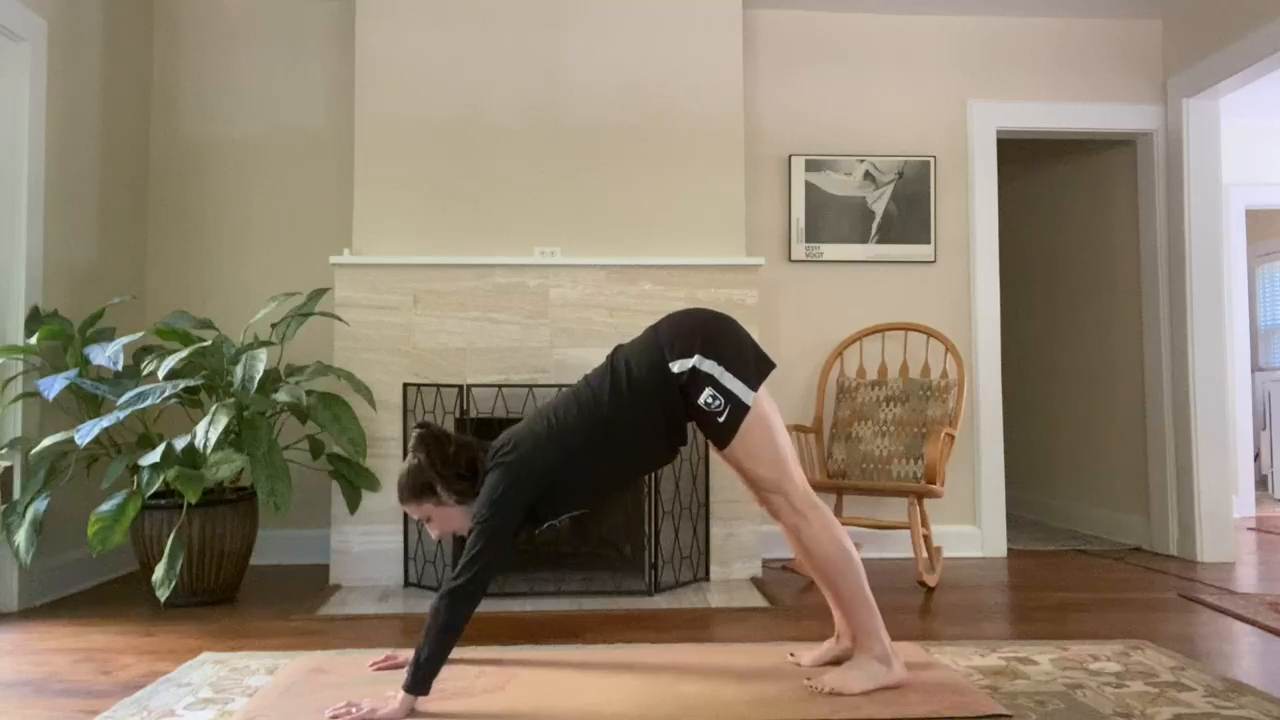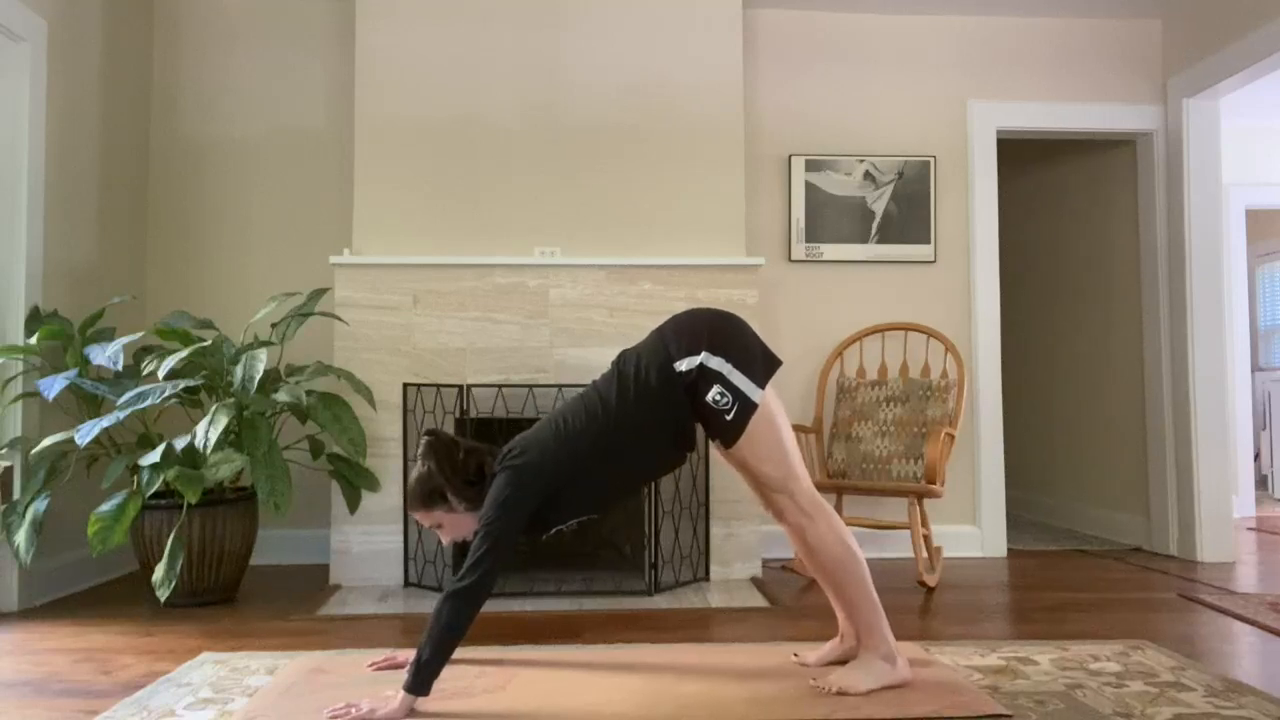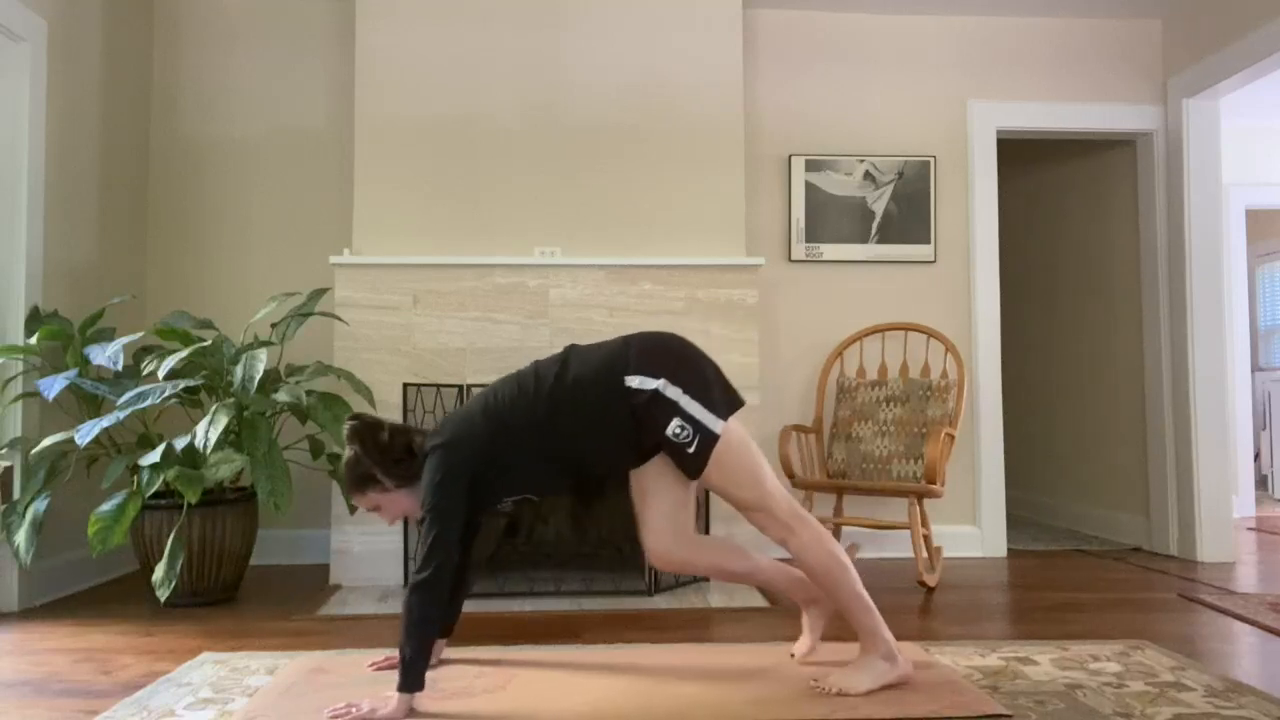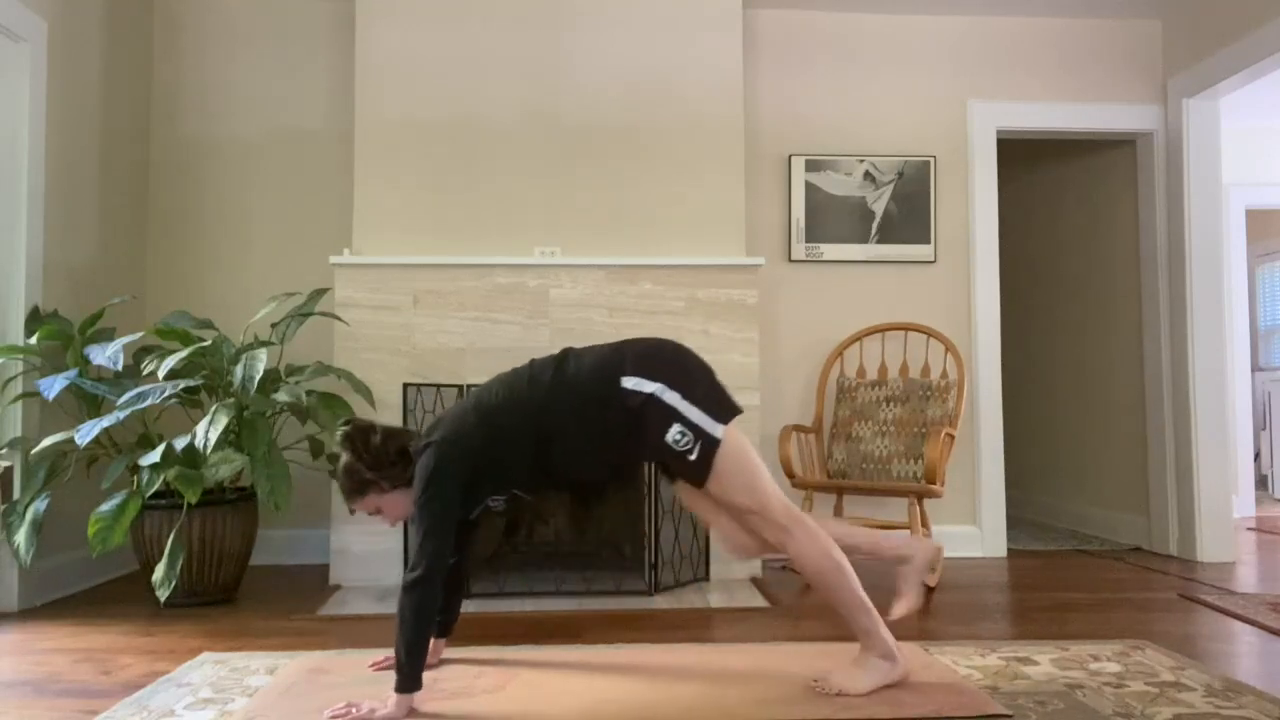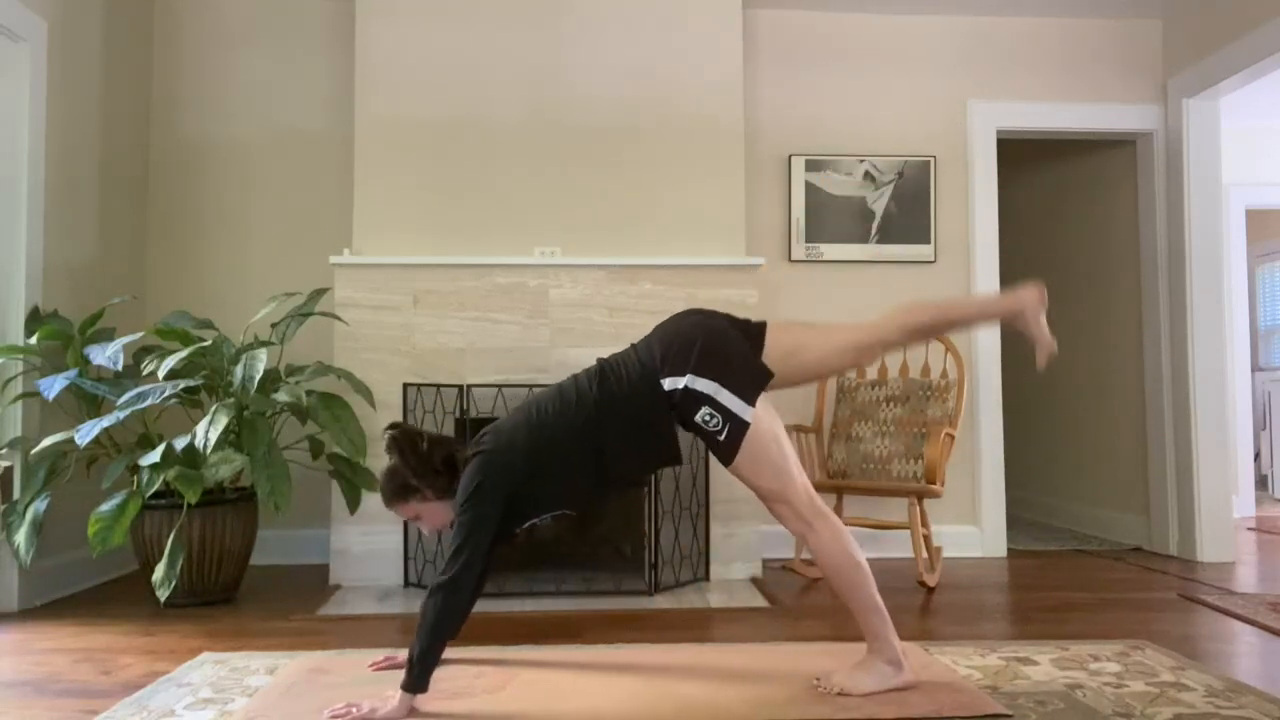
dt=1s
person 1, frame 1
left shoulder: (507, 476)
right shoulder: (501, 473)
left elbow: (466, 585)
right elbow: (468, 580)
right wrist: (428, 651)
left hip: (692, 359)
right hip: (684, 364)
left knee: (790, 500)
right knee: (781, 501)
left ankle: (877, 654)
right ankle: (850, 634)
person 1, frame 2
left shoulder: (515, 482)
right shoulder: (509, 477)
left elbow: (469, 587)
right elbow: (472, 583)
right wrist: (431, 650)
left hip: (701, 358)
right hip: (691, 366)
left knee: (796, 501)
right knee: (784, 505)
left ankle: (882, 654)
right ankle: (853, 635)
person 1, frame 3
left shoulder: (443, 463)
right shoulder: (457, 461)
left elbow: (430, 574)
right elbow: (453, 557)
right wrist: (432, 643)
left hip: (650, 382)
right hip: (640, 397)
left knee: (774, 513)
right knee: (668, 550)
left ankle: (882, 651)
right ankle: (809, 591)
person 1, frame 4
left shoulder: (438, 462)
right shoulder: (450, 460)
left elbow: (425, 573)
right elbow: (456, 549)
right wrist: (435, 641)
left hip: (645, 388)
right hip: (637, 398)
left knee: (773, 517)
right knee: (750, 532)
left ankle: (881, 651)
right ankle: (904, 550)
person 1, frame 5
left shoulder: (483, 475)
right shoulder: (481, 461)
left elbow: (454, 581)
right elbow: (465, 576)
right wrist: (425, 649)
left hip: (688, 368)
right hip: (690, 356)
left knee: (803, 510)
right knee: (869, 339)
left ankle: (888, 657)
right ankle: (1012, 305)
